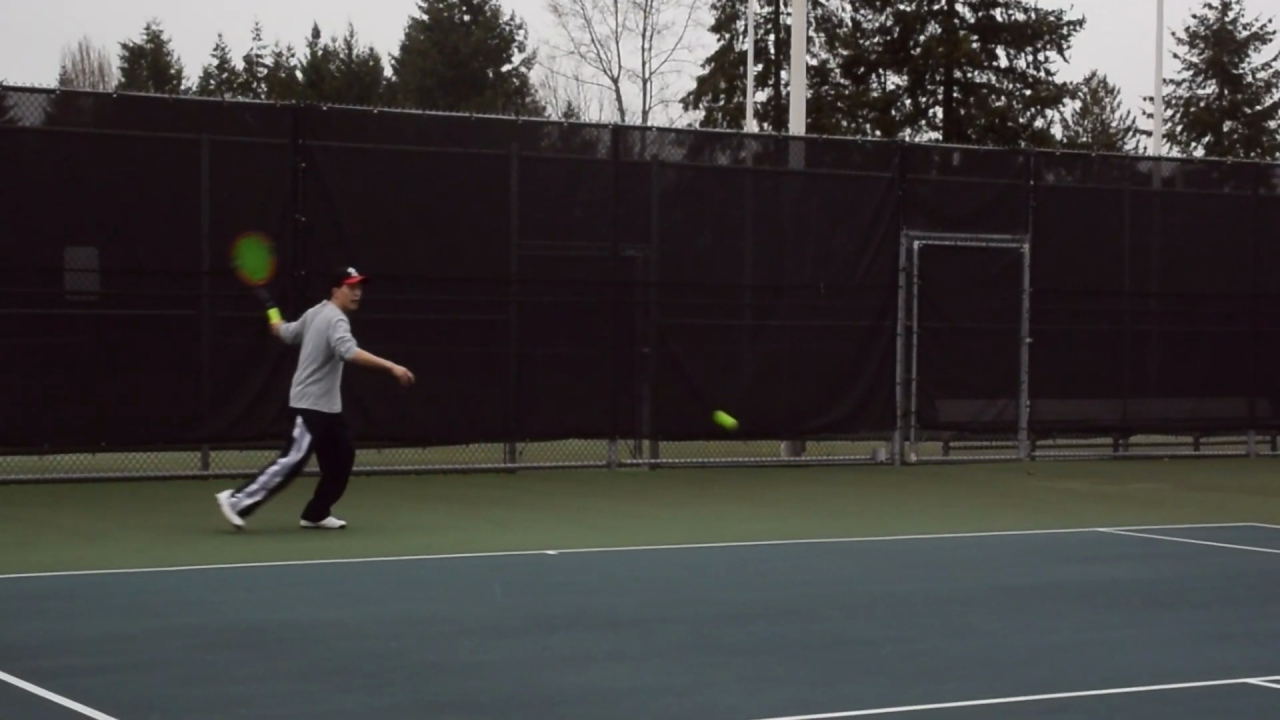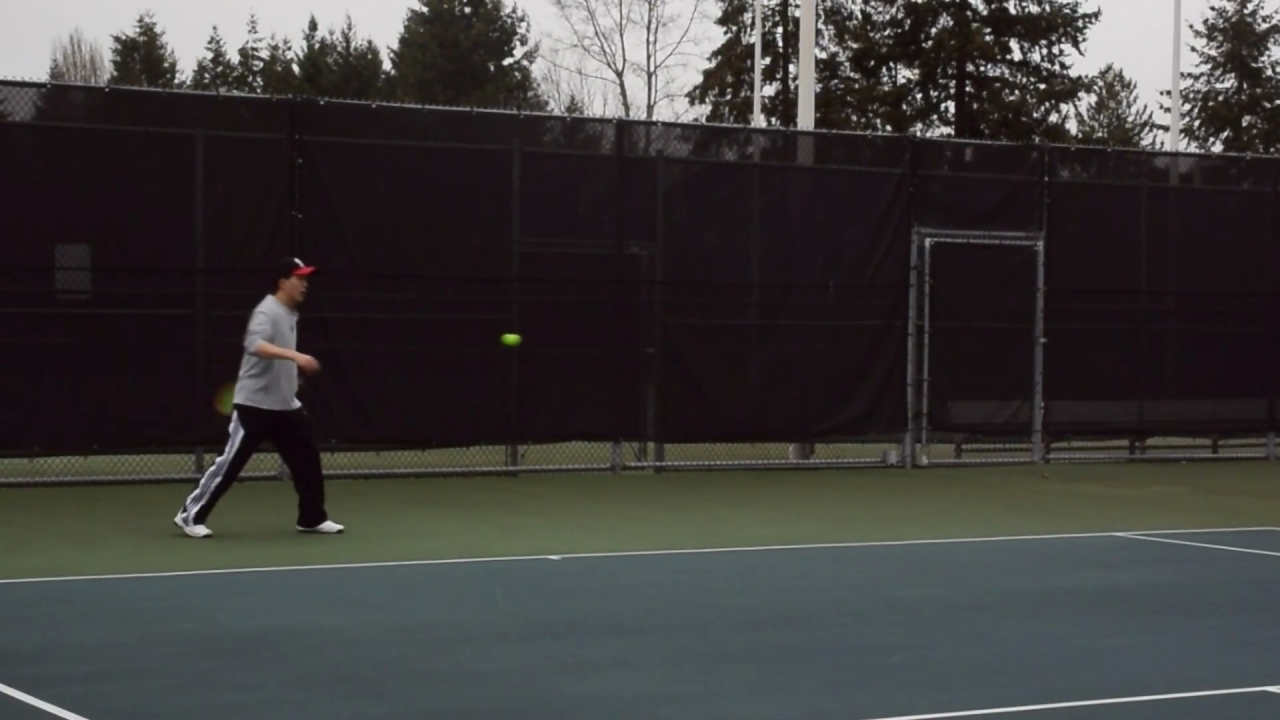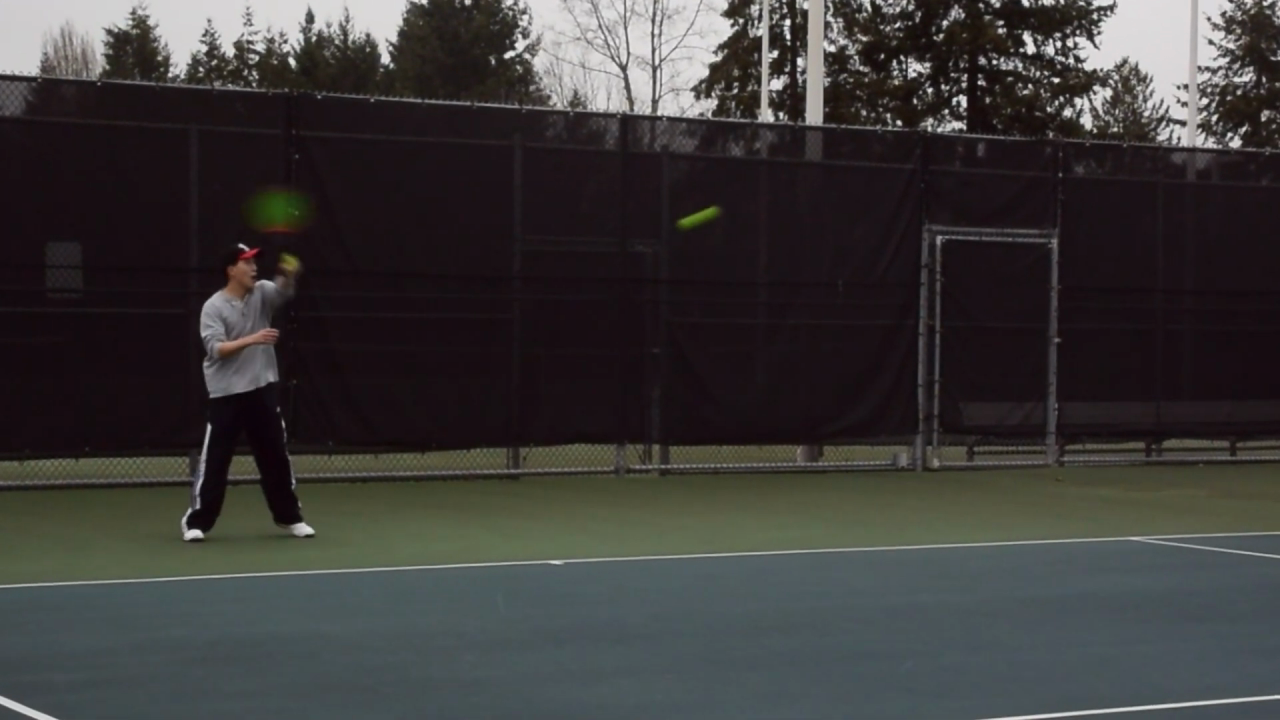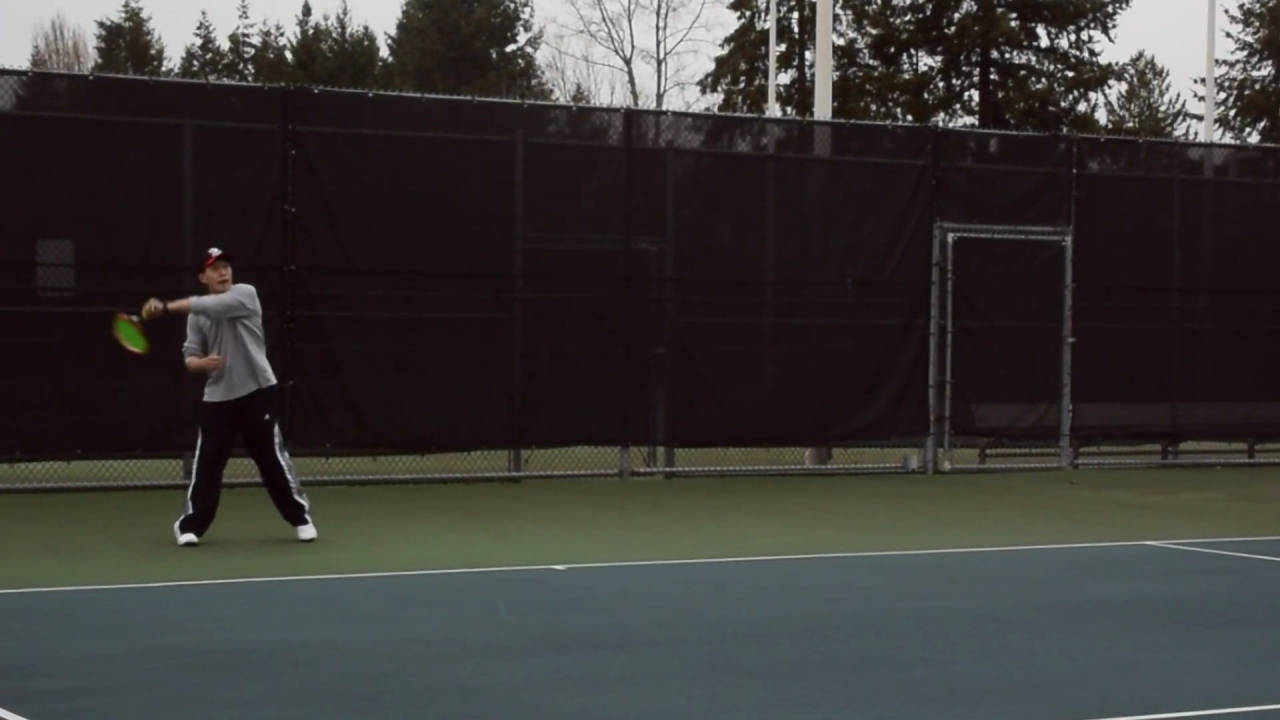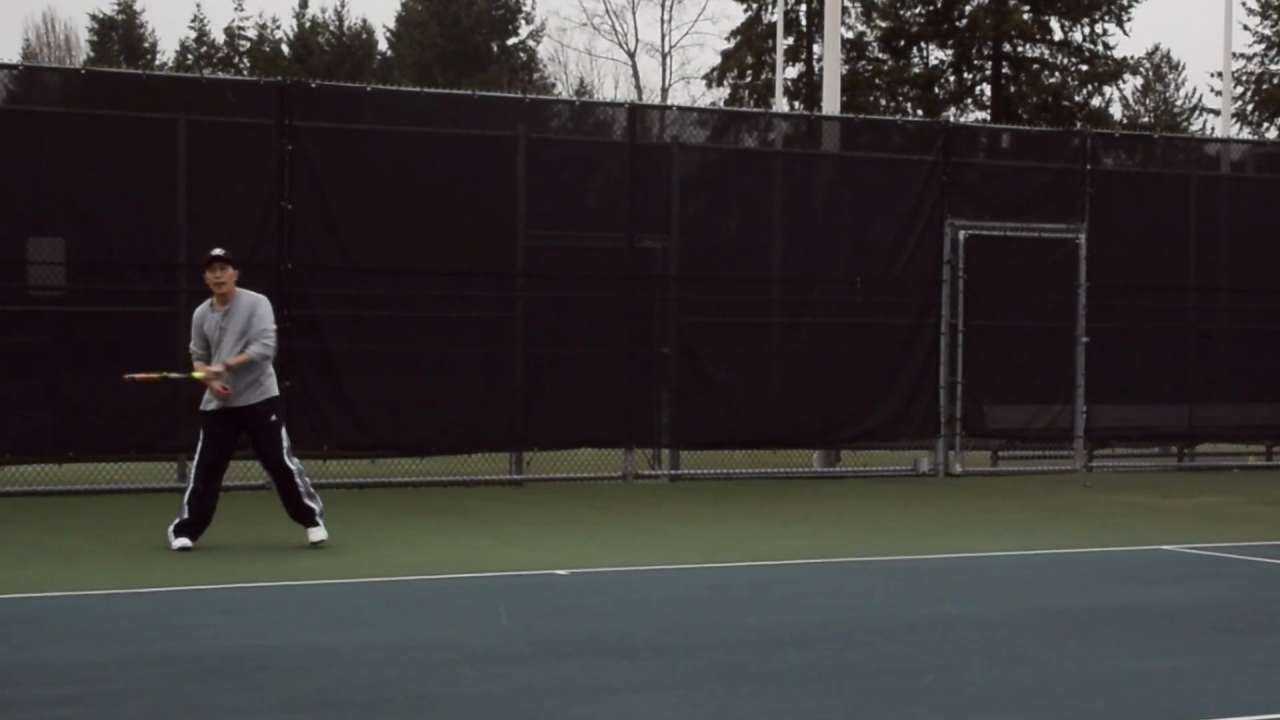
dt=0.5s
person 1, frame 1
left shoulder: (317, 312)
right shoulder: (335, 319)
left elbow: (289, 334)
right elbow: (349, 352)
left wrist: (278, 326)
right wrist: (392, 367)
left hip: (327, 406)
right hip: (311, 405)
left knee: (342, 458)
right knee: (293, 460)
left ankle: (316, 514)
right ankle: (235, 501)
person 1, frame 2
left shoulder: (289, 314)
right shoulder: (267, 311)
right elbow: (255, 344)
right wrist: (294, 356)
left hip: (286, 404)
right hip: (254, 404)
left knee: (308, 458)
right knee: (230, 462)
left ankle: (312, 518)
right ankle: (191, 515)
person 1, frame 3
left shoulder: (263, 293)
right shoulder: (213, 307)
left elbow: (284, 292)
right elbow: (216, 348)
left wrist: (289, 273)
right wrist: (250, 339)
left hip: (262, 388)
right hip: (224, 393)
left knee: (275, 454)
right knee: (214, 459)
left ankle: (290, 517)
right ankle: (196, 521)
person 1, frame 4
left shoulder: (245, 294)
right shoulder: (196, 315)
left elbow: (207, 304)
right elbow: (190, 358)
left wrist: (165, 307)
right wrist: (203, 363)
left hip: (255, 392)
right hip: (217, 397)
left knee: (272, 457)
right knee: (207, 462)
left ankle: (300, 517)
right ankle: (190, 525)
person 1, frame 5
left shoulder: (256, 303)
right shoulder: (201, 315)
left elbow: (265, 346)
right elbow: (198, 357)
left wrist: (225, 365)
right wrist: (211, 380)
left hip: (260, 398)
right hip: (219, 403)
left knee: (280, 461)
right knee: (206, 467)
left ankle: (312, 520)
right ankle: (185, 529)
